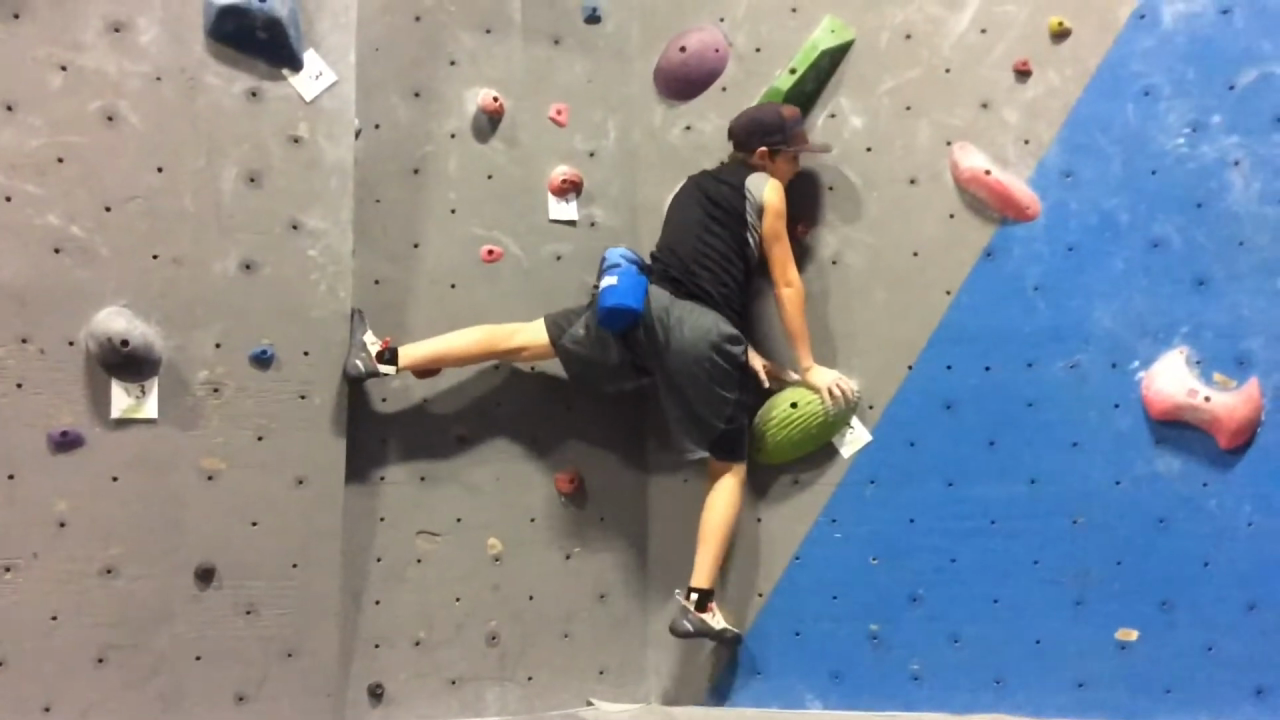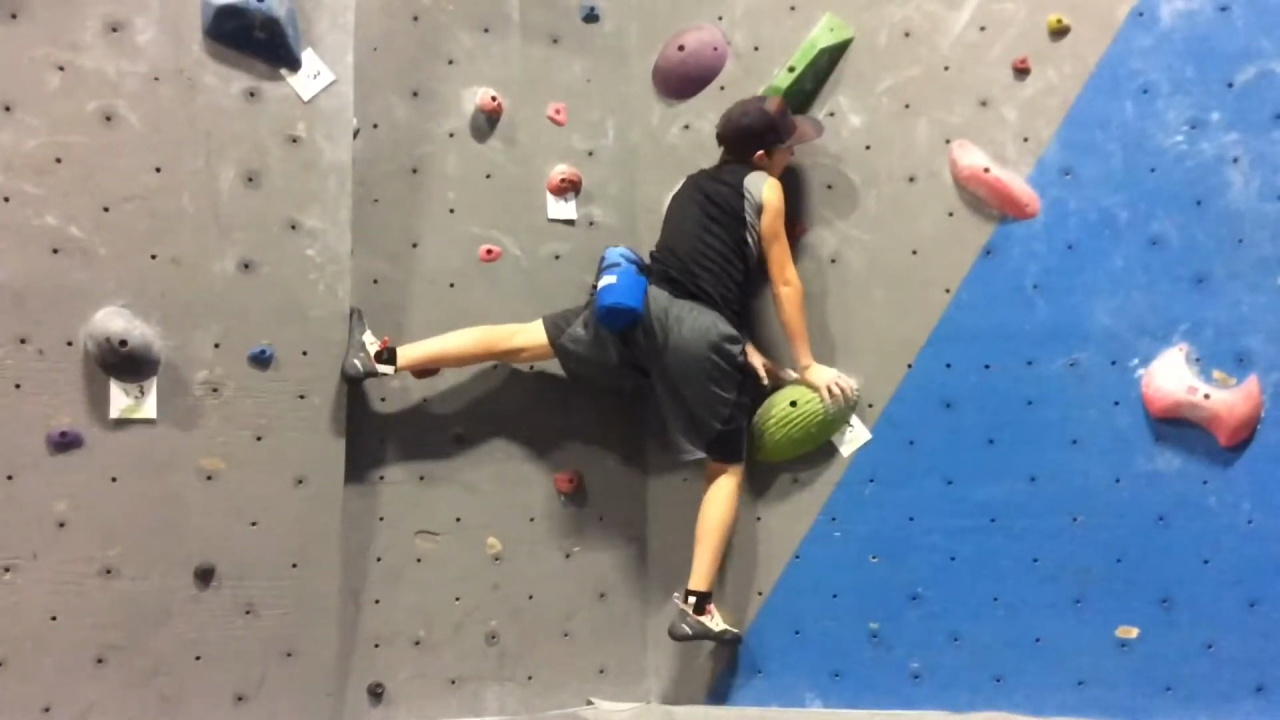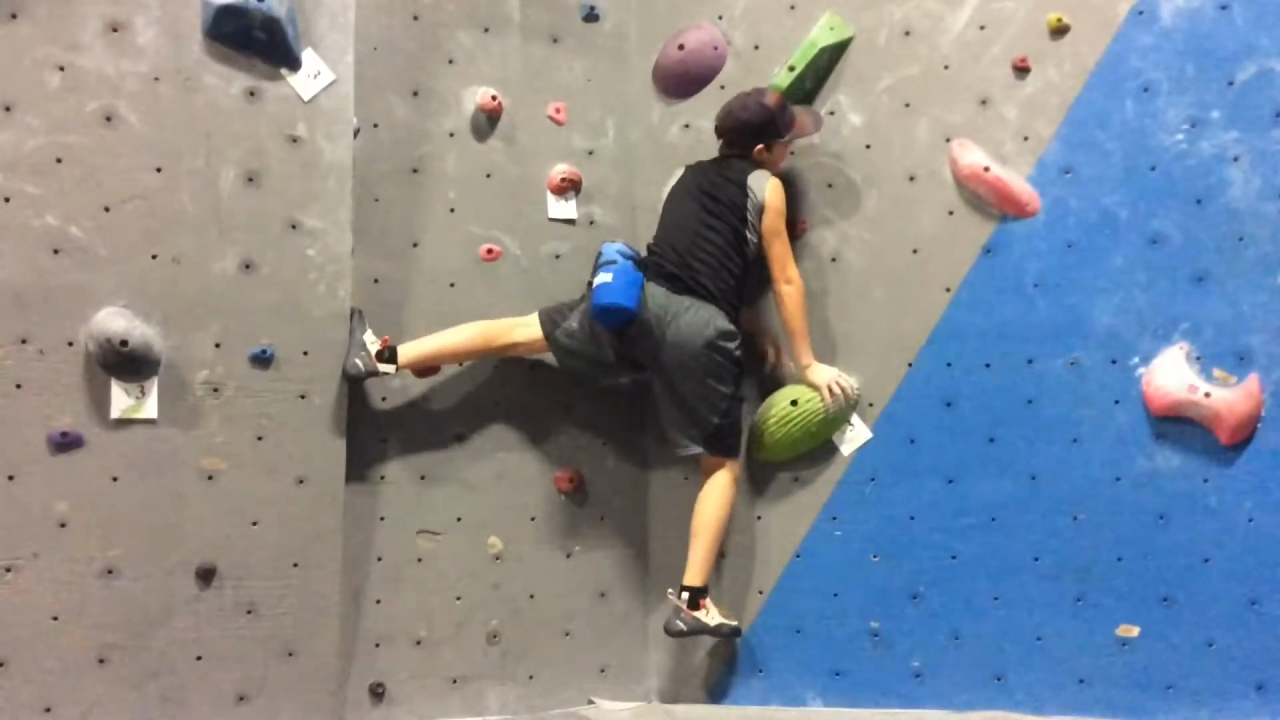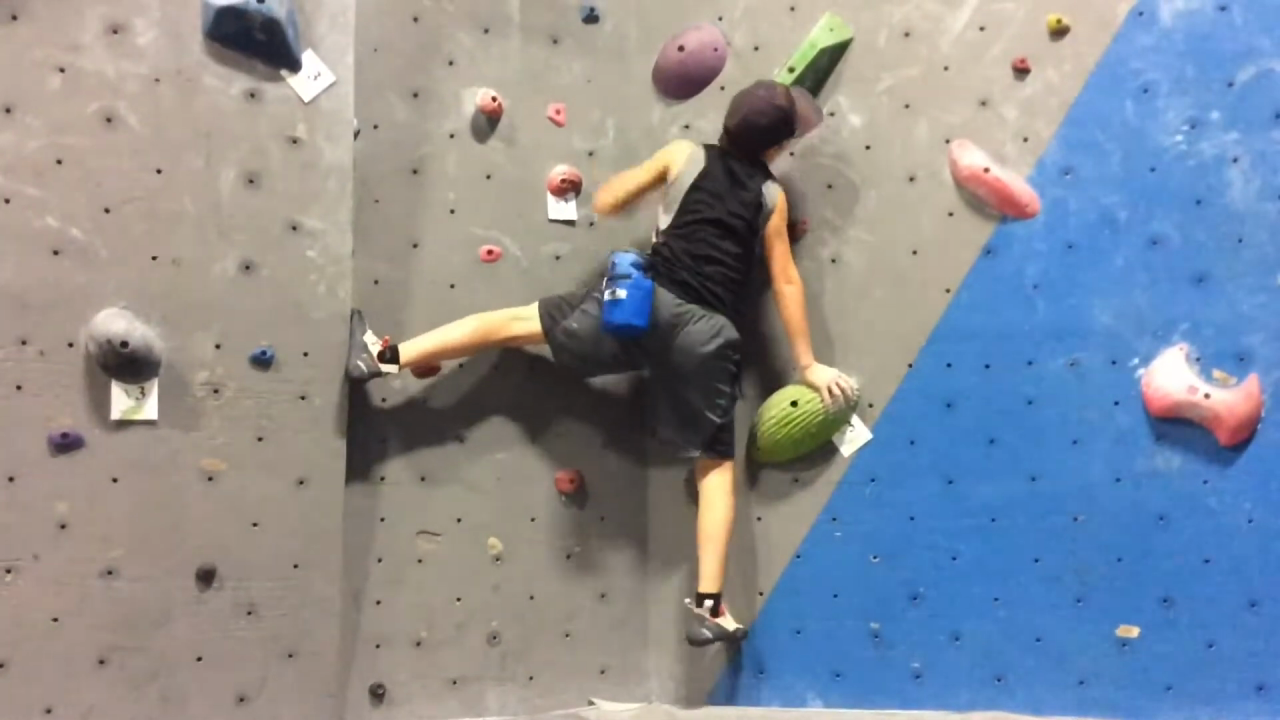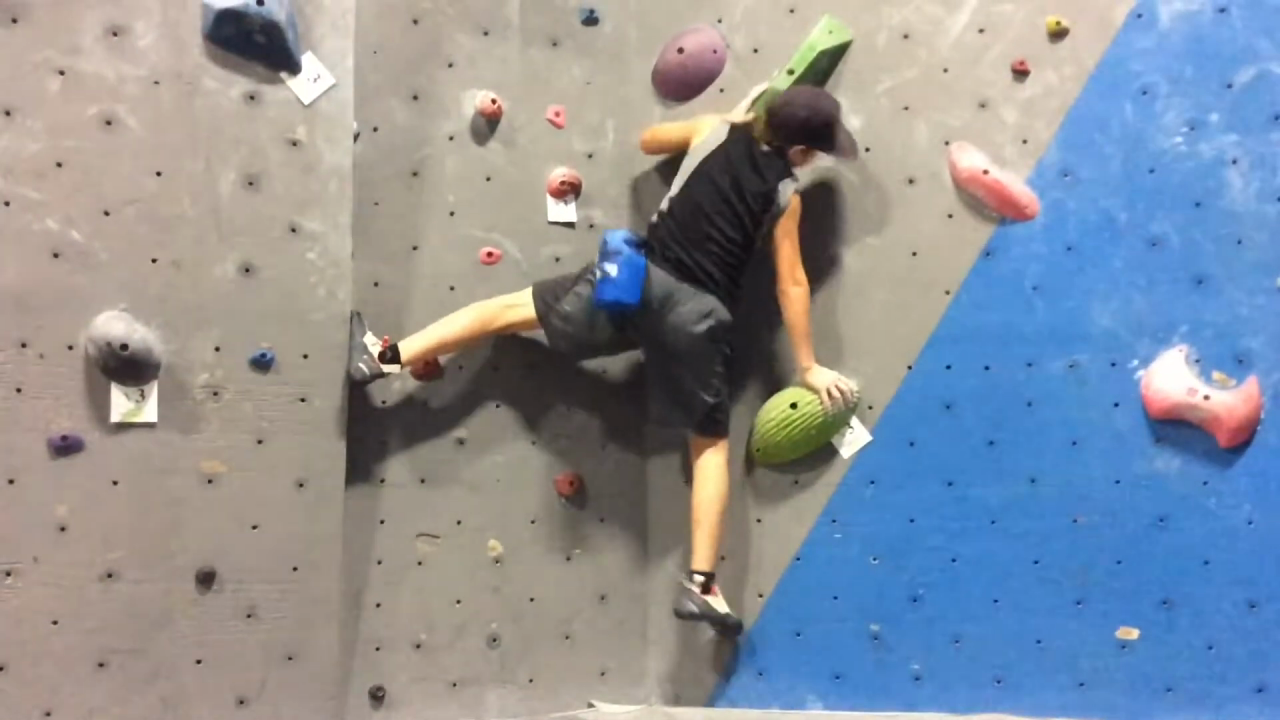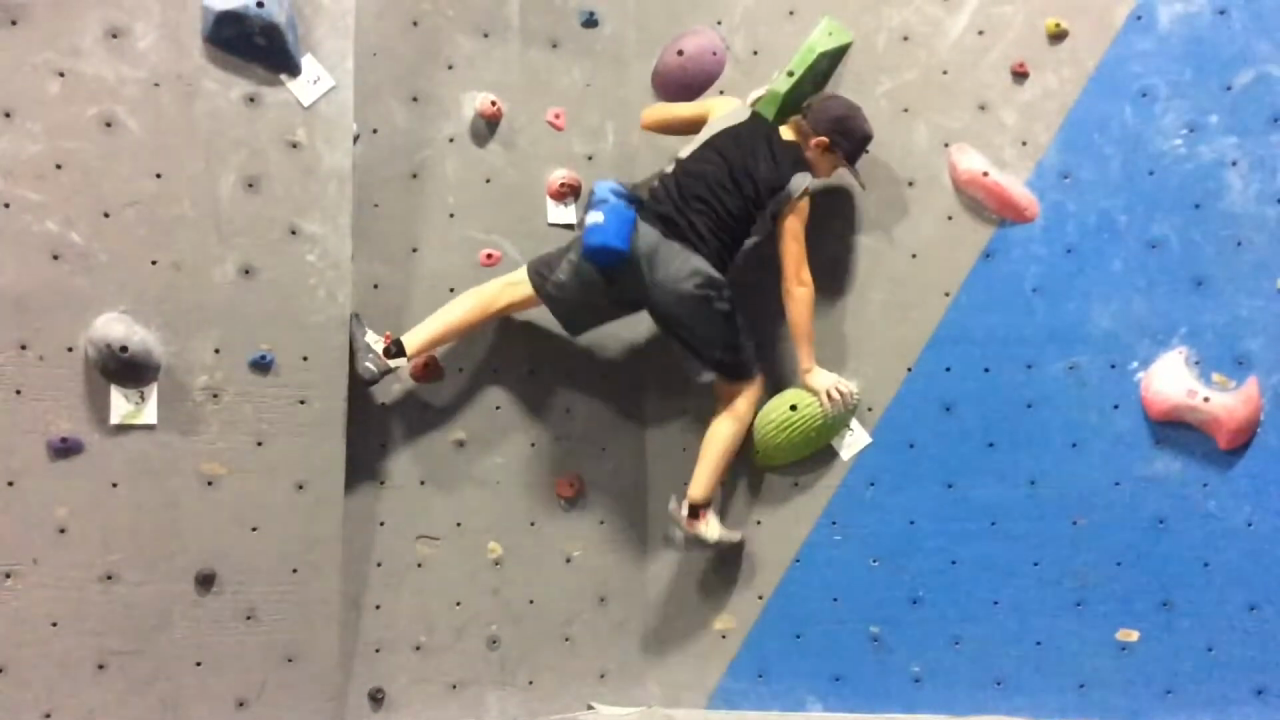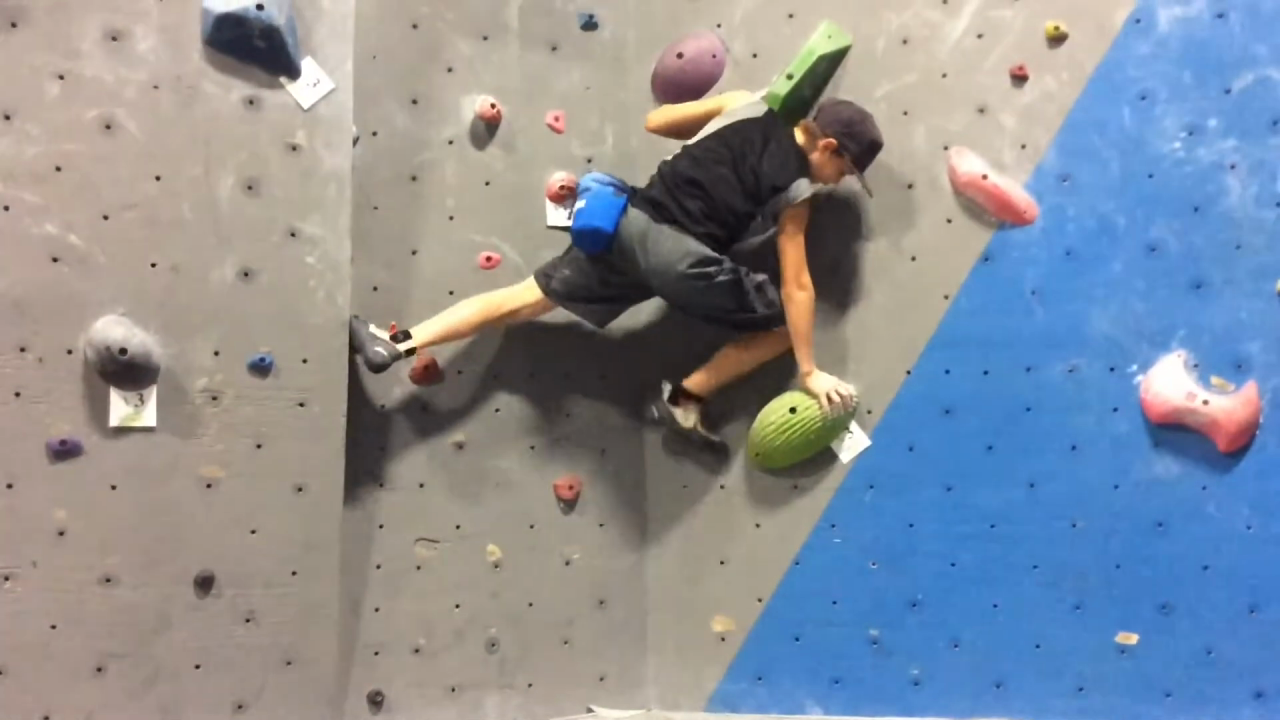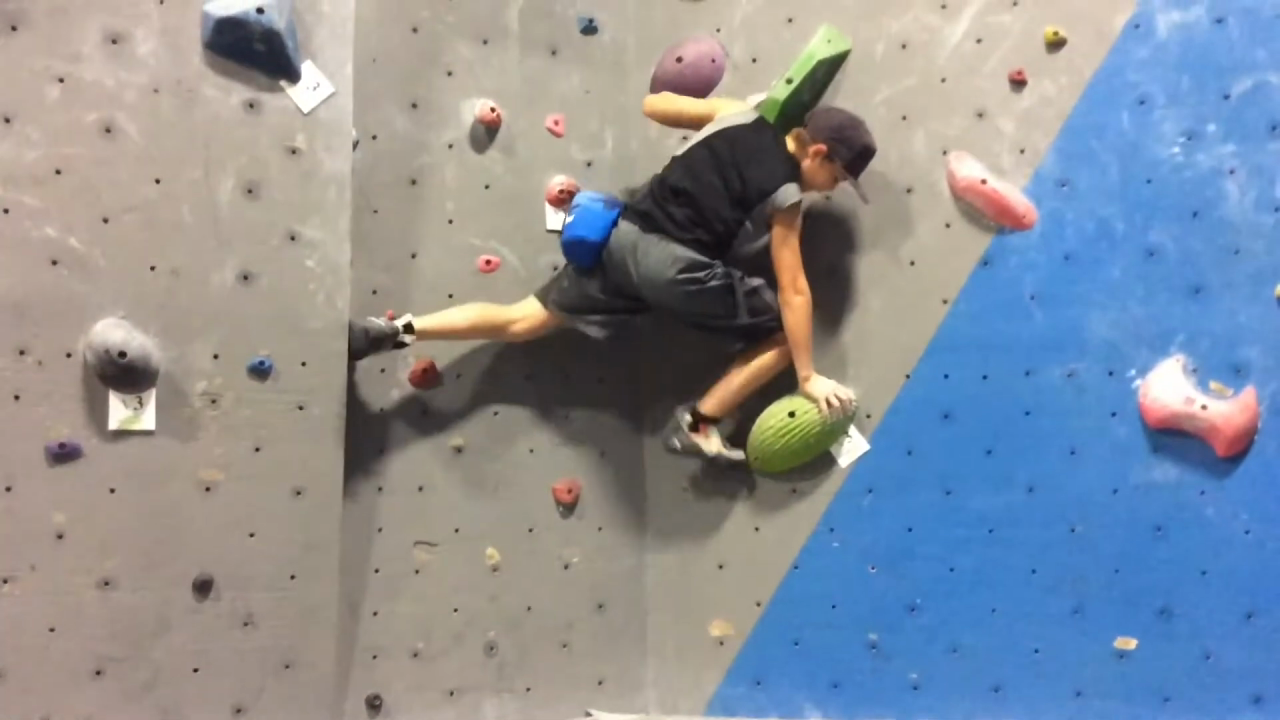
dt=0.3s
person 1, frame 1
left shoulder: (695, 184)
right shoulder: (766, 189)
right elbow: (786, 283)
left wrist: (741, 350)
right wrist: (807, 367)
left hip: (646, 302)
right hip: (702, 334)
left knee: (520, 339)
right knee: (729, 470)
left ankle: (383, 356)
right ankle: (698, 603)
person 1, frame 2
left shoulder: (694, 184)
right shoulder: (765, 188)
right elbow: (784, 283)
left wrist: (743, 349)
right wrist: (807, 365)
left hip: (644, 303)
right hip: (704, 337)
left knee: (519, 339)
right knee: (726, 472)
left ankle: (380, 356)
right ankle: (696, 606)
person 1, frame 3
left shoulder: (690, 175)
right shoulder: (766, 188)
right elbow: (785, 280)
left wrist: (739, 320)
right wrist: (807, 363)
left hip: (640, 296)
right hip: (701, 330)
left knee: (516, 333)
right knee: (722, 466)
left ankle: (382, 355)
right ankle: (692, 601)
person 1, frame 4
left shoulder: (686, 156)
right shoulder: (771, 194)
left elbow: (605, 202)
right elbow: (785, 282)
right wrist: (807, 366)
left hip: (644, 299)
right hip: (706, 334)
left knee: (513, 322)
right knee: (716, 469)
left ankle: (384, 355)
right ankle: (709, 607)
person 1, frame 5
left shoulder: (716, 132)
right shoulder: (786, 192)
left elbow: (649, 139)
right elbow: (792, 283)
right wrist: (808, 368)
left hip: (641, 276)
right hip: (699, 314)
left knee: (510, 309)
right knee: (711, 447)
left ankle: (385, 356)
right ankle: (701, 584)
person 1, frame 6
left shoulder: (733, 110)
right shoulder: (798, 183)
left elbow: (650, 118)
right elbow: (796, 283)
right wrist: (808, 368)
left hip: (632, 234)
right hip: (688, 276)
left knee: (512, 288)
right knee: (745, 388)
left ankle: (390, 350)
right ankle: (697, 506)
person 1, frame 7
left shoulder: (744, 107)
right shoulder: (797, 188)
left elbow: (655, 121)
right elbow: (796, 285)
right wrist: (809, 371)
left hip: (630, 220)
right hip: (682, 258)
left knee: (520, 301)
right knee: (778, 327)
left ankle: (396, 343)
right ankle: (684, 398)
person 1, frame 8
left shoulder: (737, 115)
right shoulder: (786, 195)
left elbow: (653, 105)
right elbow: (794, 291)
right wrist: (808, 376)
left hip: (623, 235)
right hip: (676, 268)
left knee: (519, 321)
right knee: (783, 333)
left ankle: (396, 330)
right ankle: (700, 424)
